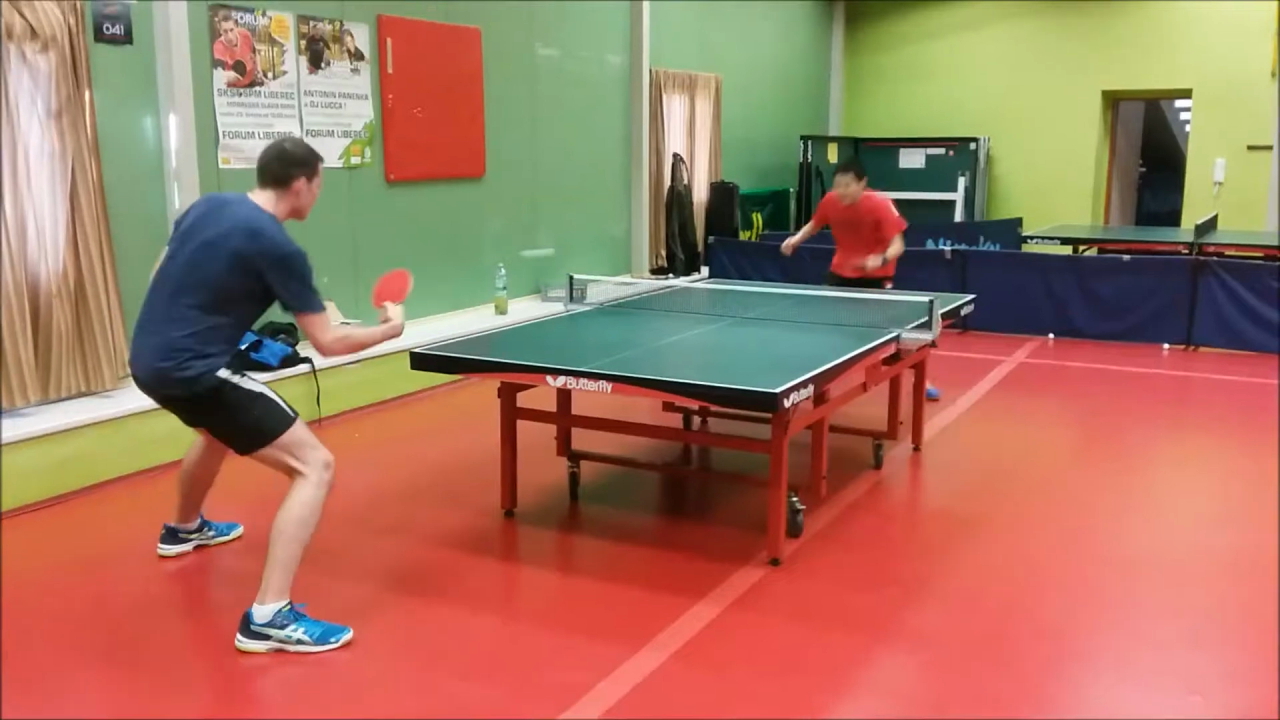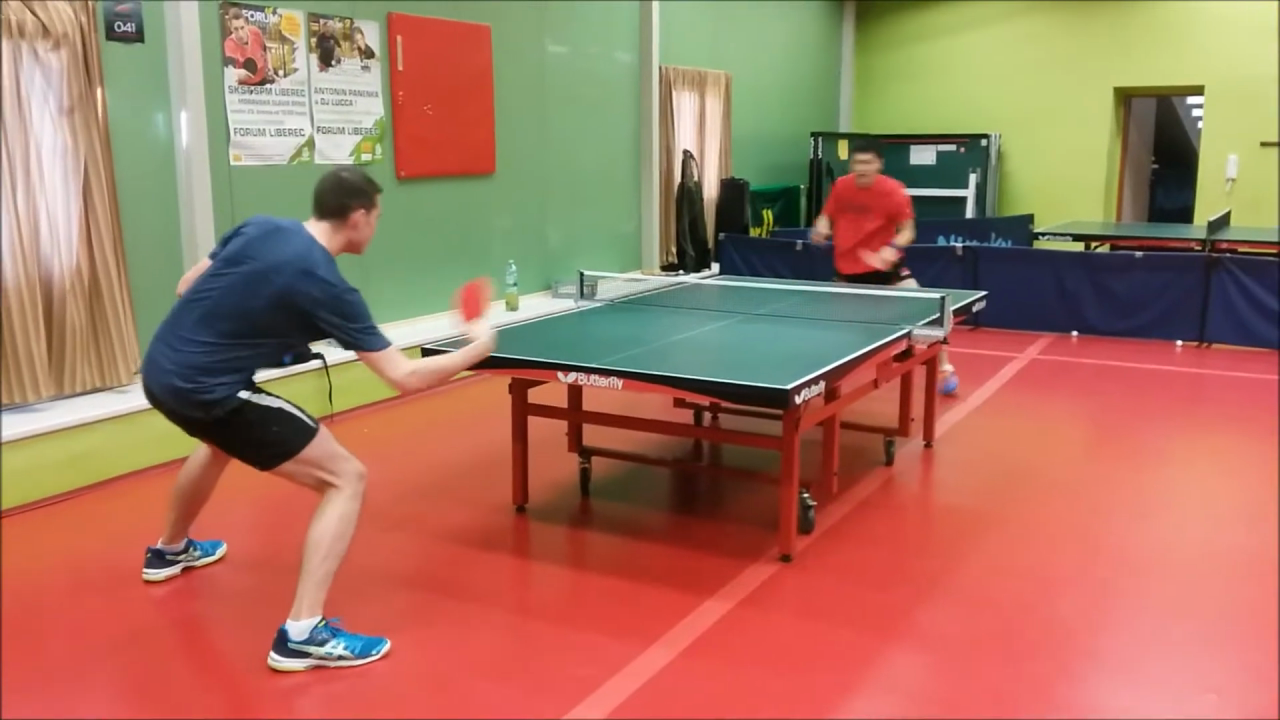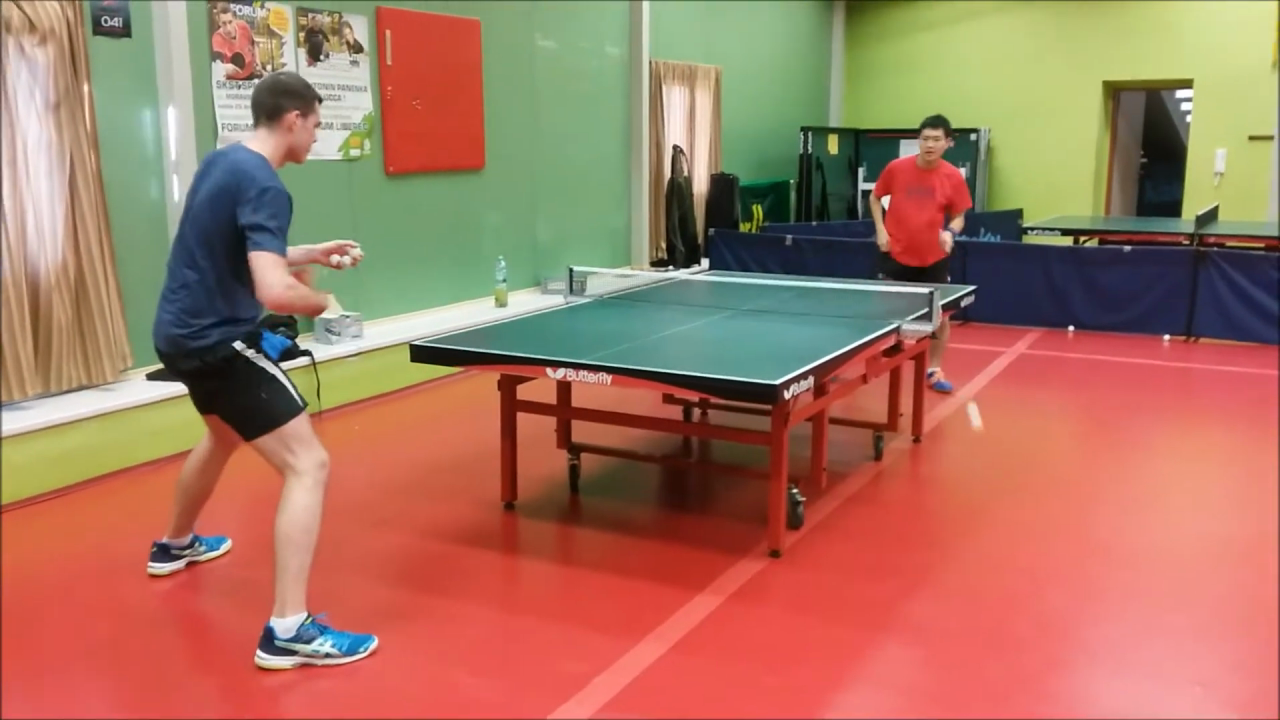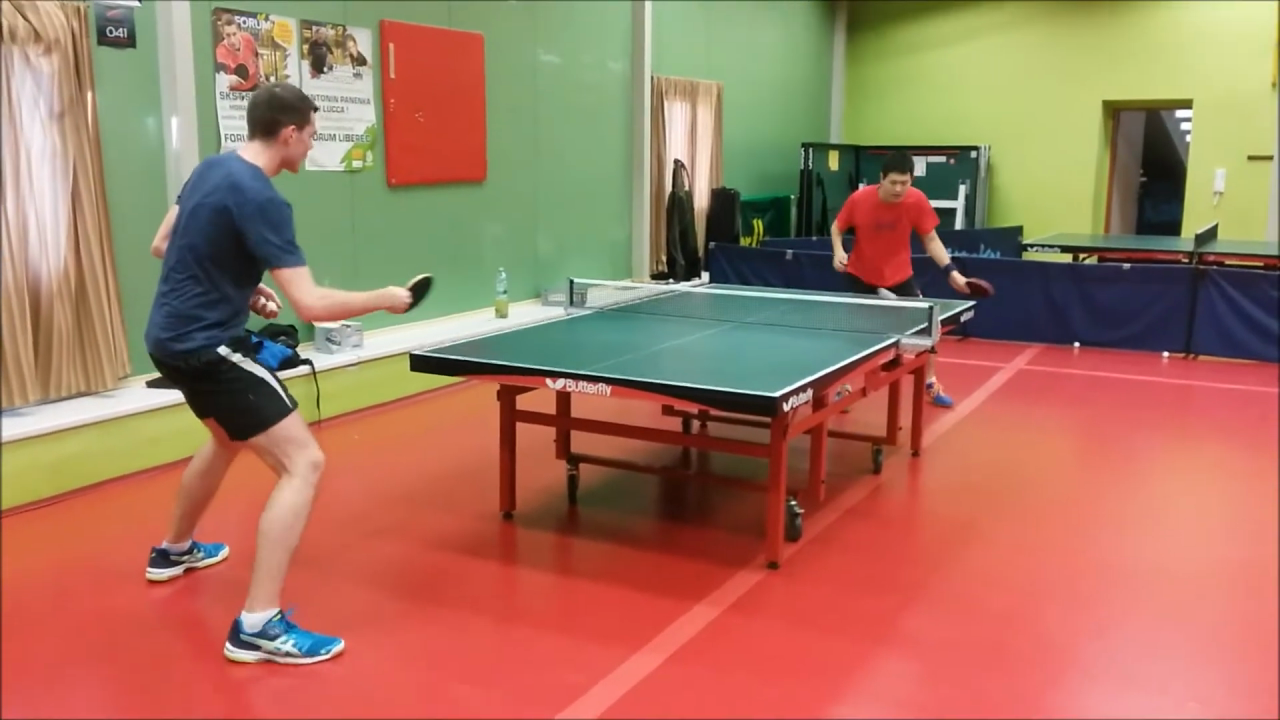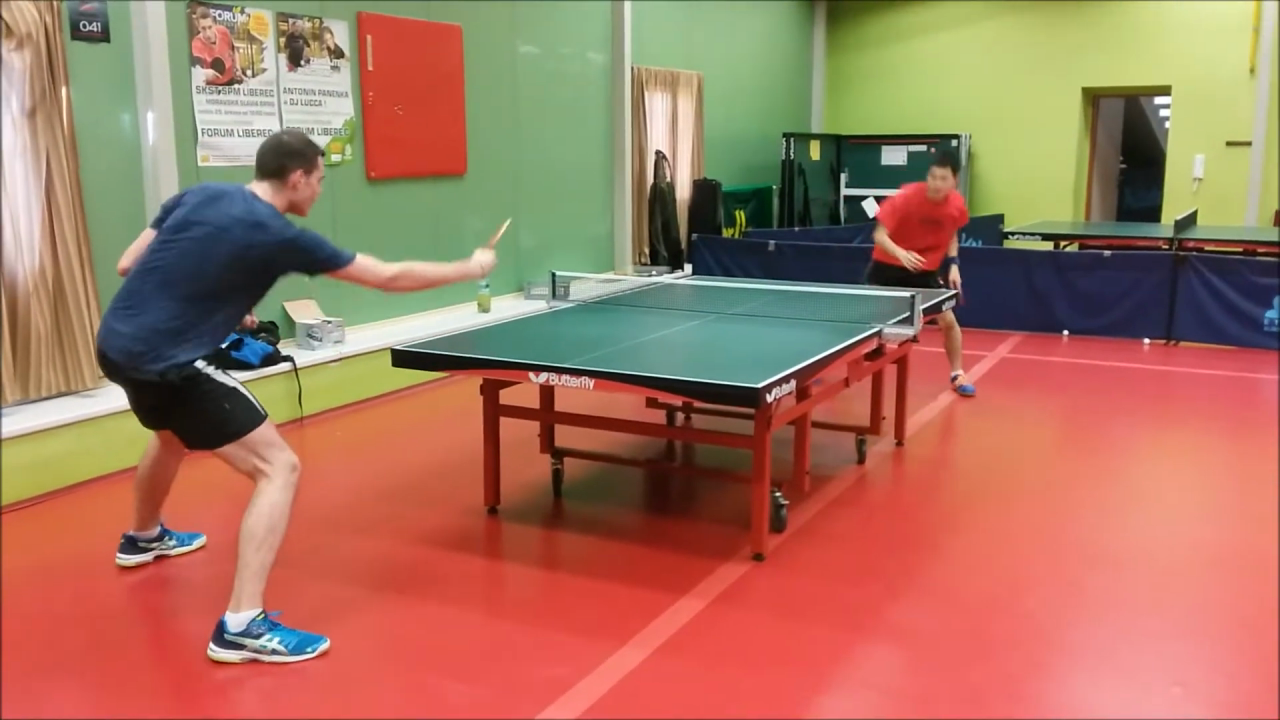
dt=0.7s
person 1, frame 1
left shoulder: (205, 207)
right shoulder: (277, 248)
left elbow: (167, 280)
right elbow: (328, 342)
right wrist: (389, 328)
left hip: (149, 360)
right hip: (194, 371)
left knee: (216, 432)
right knee: (313, 467)
left ankle: (183, 528)
right ankle: (267, 616)
person 1, frame 2
left shoulder: (257, 228)
right shoulder: (324, 287)
left elbow: (187, 288)
right elbow: (404, 378)
right wrist: (476, 348)
left hip: (163, 370)
right hip: (207, 390)
left knee: (221, 443)
right knee: (346, 479)
left ankle: (169, 550)
right ankle: (301, 634)
person 1, frame 3
left shoulder: (221, 161)
right shoulder: (262, 185)
right elbow: (272, 291)
left wrist: (313, 251)
right wrist: (309, 299)
left hip: (177, 332)
right hip: (217, 341)
left knee: (223, 435)
right knee: (308, 465)
left ankle: (175, 544)
right ankle: (288, 630)
person 1, frame 4
left shoulder: (211, 169)
right shoulder: (259, 199)
left elbow: (163, 245)
right elbow: (310, 306)
right wrist: (387, 298)
left hip: (171, 335)
right hip: (204, 345)
left knee: (229, 438)
right knee: (302, 463)
left ankle: (174, 550)
right ankle: (257, 624)
person 1, frame 5
left shoulder: (197, 195)
right shoulder: (279, 235)
left elbow: (127, 265)
right elbow: (389, 277)
right wrist: (470, 268)
left hip: (118, 343)
right hip: (167, 363)
left knee: (172, 435)
right knee: (278, 470)
left ankle: (141, 538)
right ankle: (241, 625)
person 2, frame 1
left shoulder: (880, 204)
right shoulder: (830, 201)
left elbow: (898, 245)
right elbow: (815, 224)
left wrist: (881, 259)
right wrist: (796, 238)
left hip: (876, 273)
right hip: (841, 271)
person 2, frame 2
left shoulder: (894, 190)
right shoulder: (841, 186)
left elbow: (908, 231)
right elbow: (827, 215)
left wrist: (893, 249)
right wrist: (821, 228)
left hip: (884, 264)
right hip: (847, 267)
left ankle: (945, 368)
person 2, frame 3
left shoulder: (953, 177)
right shoulder: (896, 168)
left elbow: (959, 218)
right elbow: (874, 198)
left wrist: (949, 232)
right wrist: (880, 228)
left hip: (932, 259)
right hip: (895, 255)
left knee: (941, 315)
left ankle: (933, 370)
person 2, frame 4
left shoulder: (917, 201)
right shoulder: (859, 199)
left elbow: (930, 239)
right elbow: (837, 227)
left wrist: (951, 270)
right wrist: (838, 251)
left hip: (900, 277)
right hip: (862, 277)
left ankle: (931, 383)
right ankle: (844, 386)
person 2, frame 5
left shoulder: (957, 204)
right shoulder: (905, 197)
right elbow: (879, 234)
left wrist: (953, 265)
right wrist: (900, 253)
left hip: (924, 268)
right hip: (888, 263)
left knee: (948, 320)
left ankle: (956, 374)
